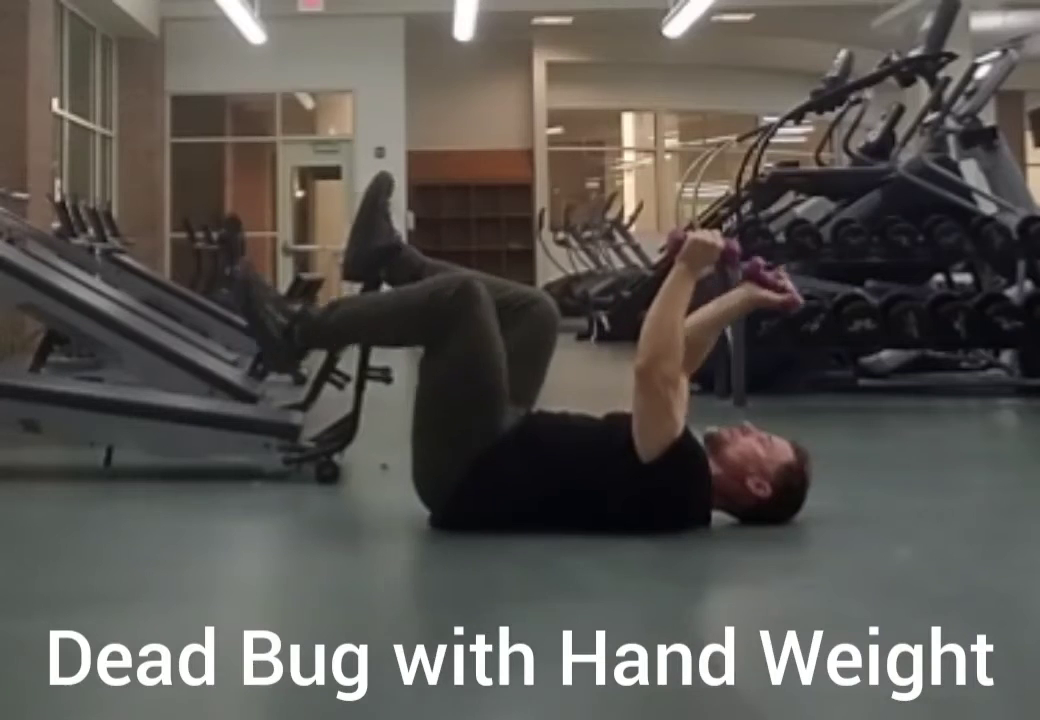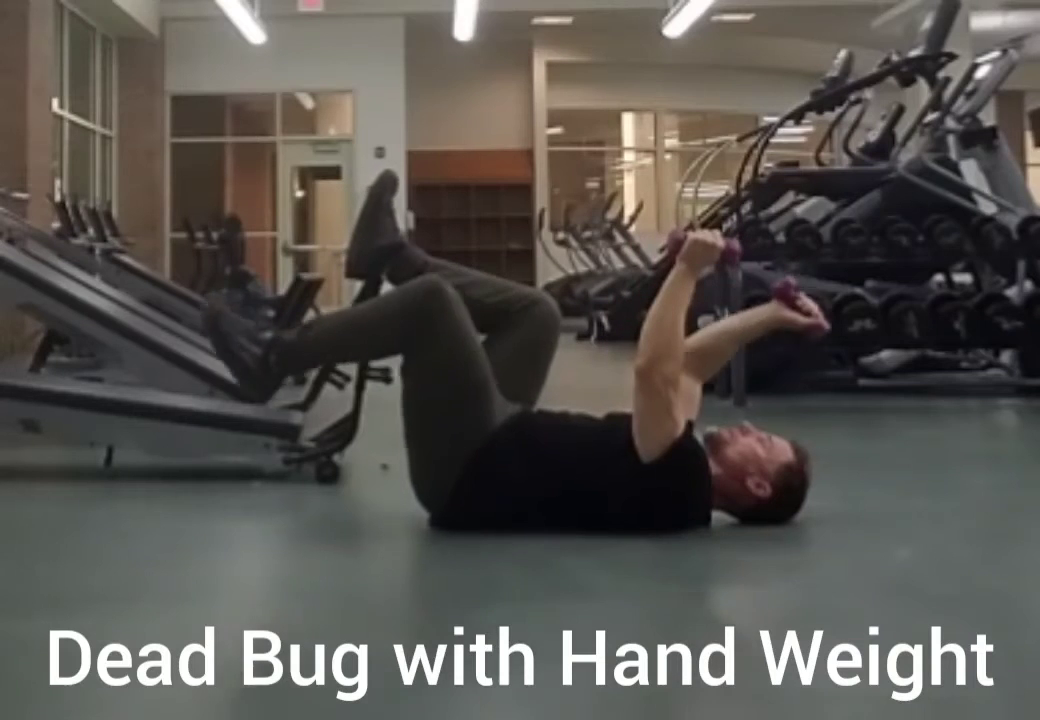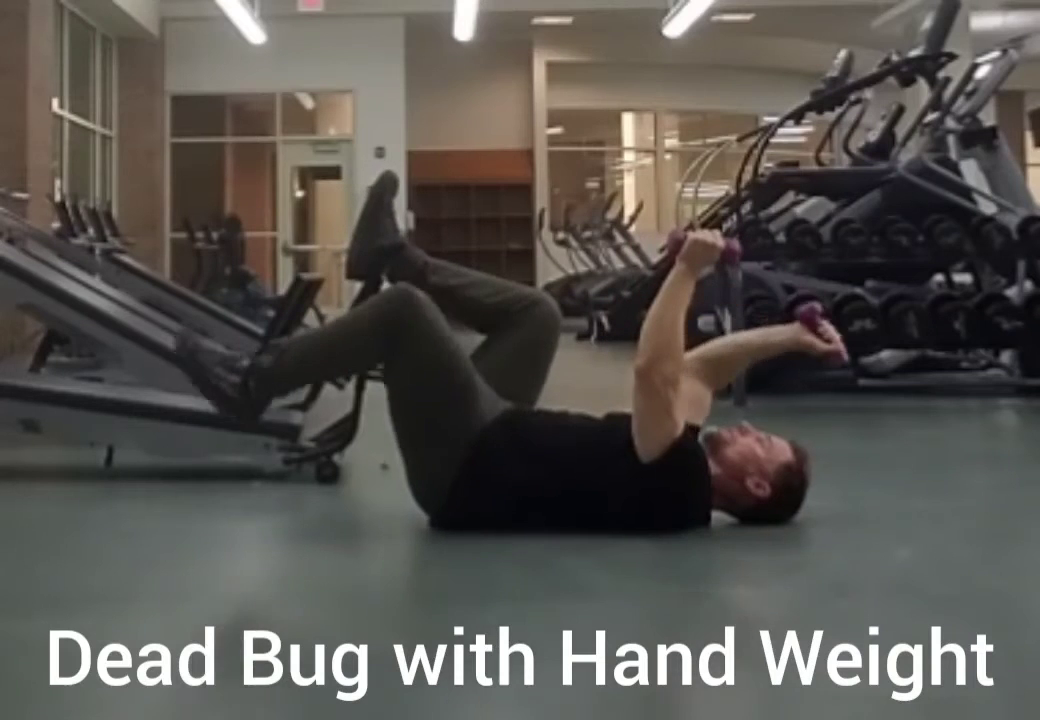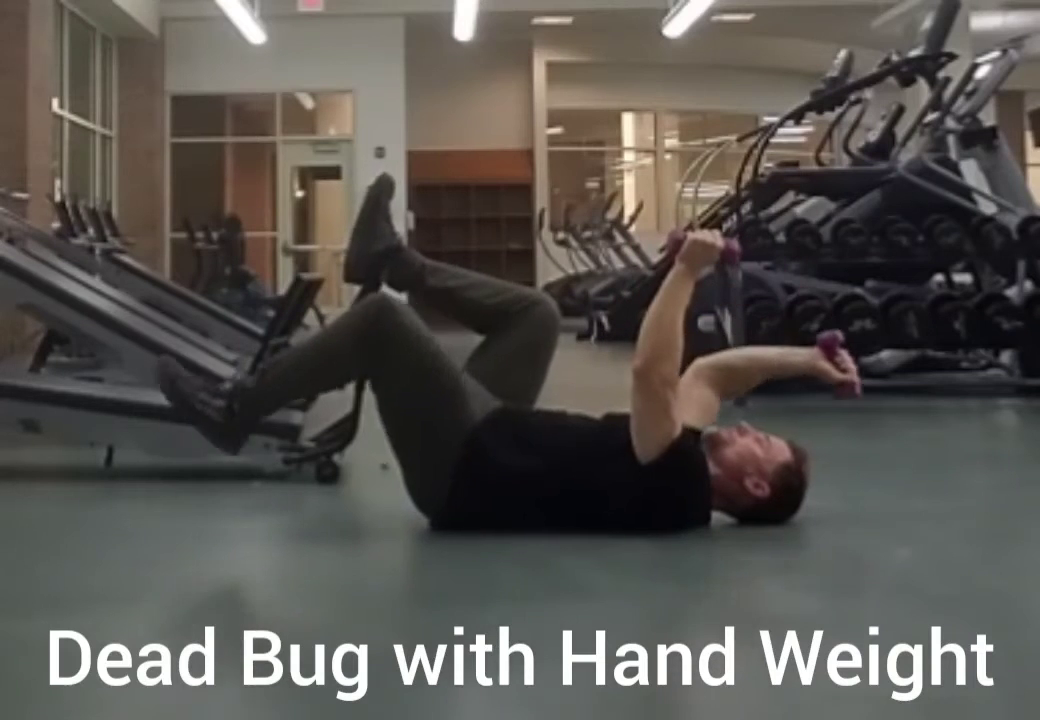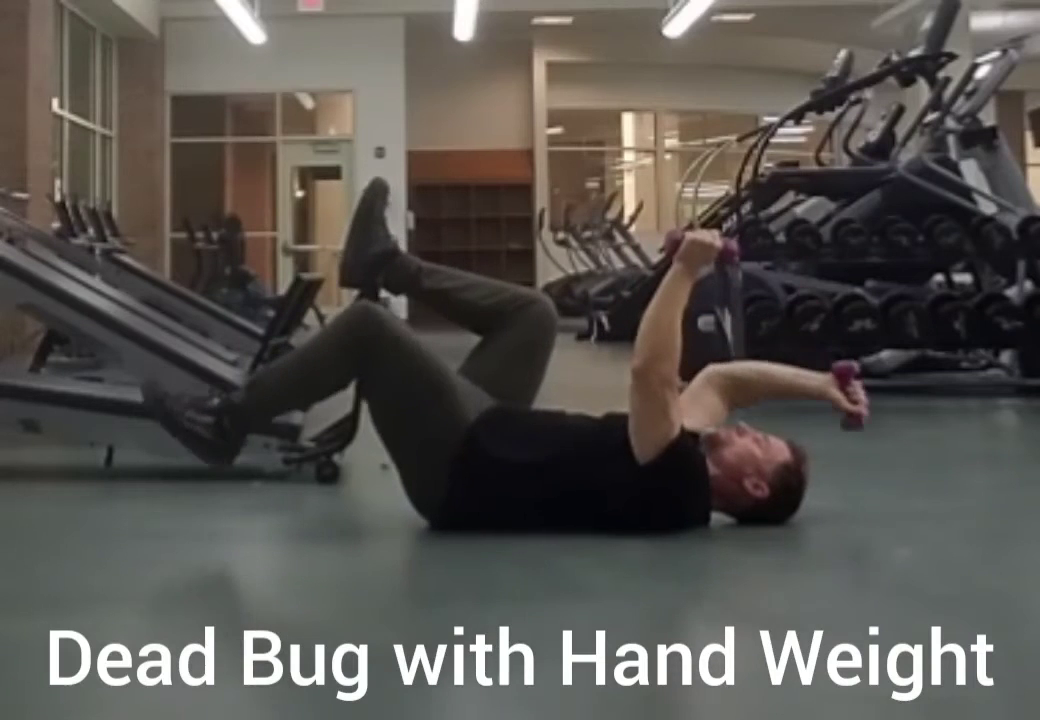
dt=0.1s
person 1, frame 1
left shoulder: (679, 484)
right shoulder: (683, 464)
left elbow: (653, 372)
right elbow: (671, 359)
left wrist: (686, 270)
right wrist: (746, 297)
left hip: (472, 475)
right hip: (496, 456)
left knee: (464, 296)
right knee: (534, 310)
left ankle: (293, 329)
right ankle: (389, 259)
person 1, frame 2
left shoulder: (680, 485)
right shoulder: (684, 466)
left elbow: (655, 373)
right elbow: (689, 362)
left wrist: (687, 270)
right wrist: (774, 315)
left hip: (468, 475)
right hip: (494, 452)
left knee: (435, 300)
right knee: (536, 311)
left ankle: (274, 360)
right ankle: (392, 256)
person 1, frame 3
left shoulder: (679, 485)
right shoulder: (687, 460)
left elbow: (654, 373)
right elbow: (700, 362)
left wrist: (687, 271)
right wrist: (795, 335)
left hip: (468, 473)
right hip: (493, 447)
left knee: (404, 309)
right knee: (536, 311)
left ankle: (250, 385)
right ankle: (393, 257)
person 1, frame 4
left shoulder: (678, 485)
right shoulder: (688, 462)
left elbow: (652, 374)
right elbow: (711, 371)
left wrist: (686, 272)
right wrist: (810, 361)
left hip: (465, 473)
right hip: (492, 445)
left knee: (384, 318)
right knee: (535, 312)
left ankle: (236, 409)
right ankle: (391, 260)
person 1, frame 5
left shoulder: (677, 488)
right shoulder: (693, 462)
left elbow: (650, 375)
right elbow: (718, 378)
left wrist: (684, 270)
right wrist: (820, 383)
left hip: (462, 469)
right hip: (489, 442)
left knee: (367, 326)
right knee: (533, 312)
left ankle: (224, 424)
right ankle: (386, 265)
